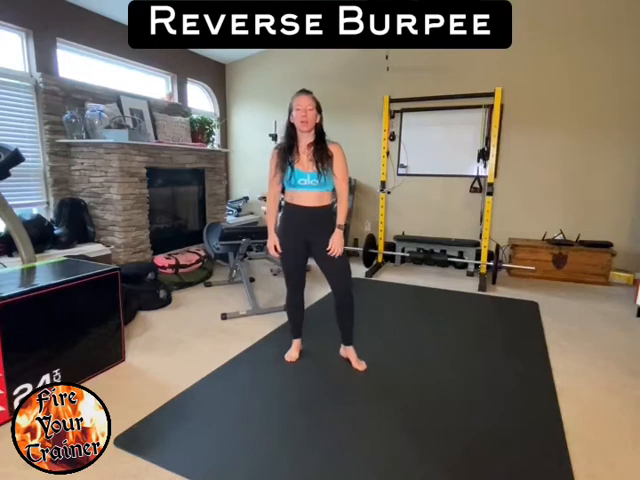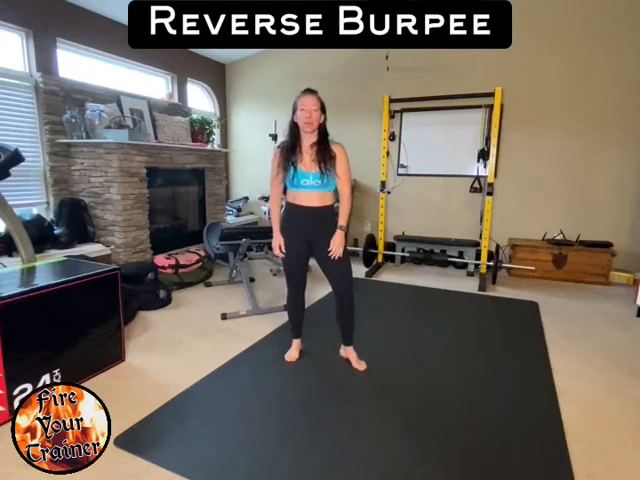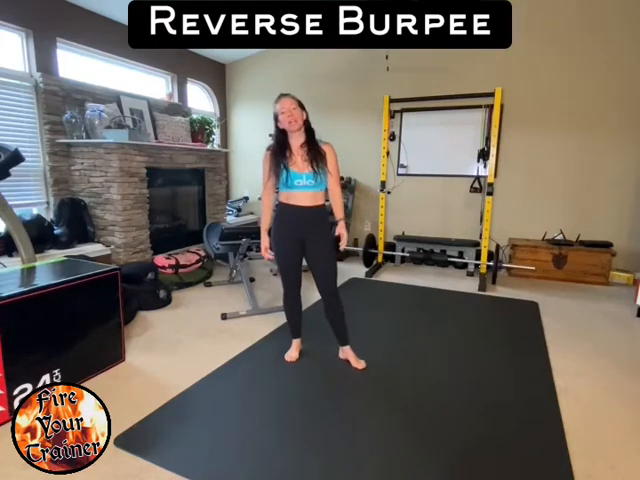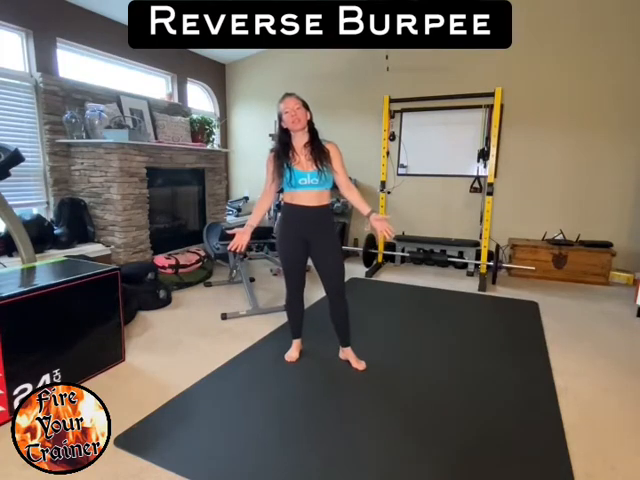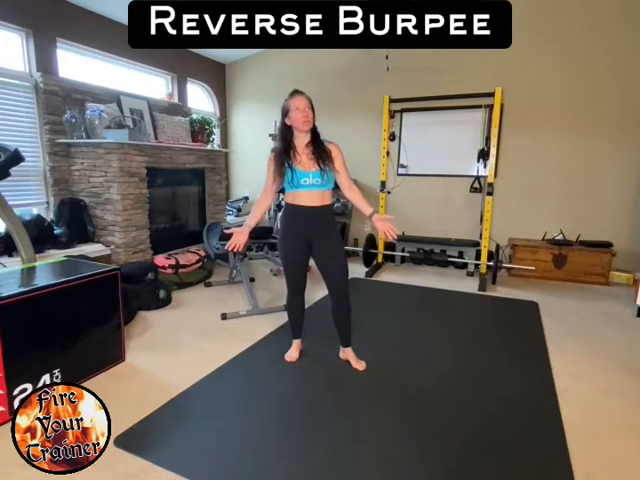
dt=0.7s
person 1, frame 1
left shoulder: (332, 151)
right shoulder: (281, 153)
left elbow: (343, 193)
right elbow: (273, 194)
left wrist: (339, 230)
right wrist: (271, 232)
left hip: (323, 222)
right hip: (292, 223)
left knee: (343, 287)
right knee: (294, 287)
left ankle: (347, 347)
right ankle: (296, 342)
person 1, frame 2
left shoulder: (335, 151)
right shoulder: (283, 152)
left elbow: (345, 194)
right elbow: (276, 194)
left wrist: (341, 231)
right wrist: (276, 232)
left hip: (325, 222)
right hip: (293, 223)
left knee: (344, 287)
right knee: (295, 287)
left ankle: (347, 347)
right ankle: (296, 342)
person 1, frame 3
left shoulder: (324, 150)
right shoulder: (273, 155)
left elbow: (334, 189)
right elbow: (268, 195)
left wrist: (341, 221)
right wrist: (264, 232)
left hip: (318, 222)
right hip: (286, 223)
left knee: (329, 288)
right knee: (291, 287)
left ankle: (345, 347)
right ankle: (296, 342)
person 1, frame 4
left shoulder: (328, 149)
right shoulder: (277, 155)
left elbow: (346, 186)
right elbow: (268, 195)
left wrist: (371, 215)
right wrist: (248, 227)
left hip: (322, 223)
right hip: (291, 223)
left knee: (336, 289)
right knee: (294, 287)
left ankle: (346, 348)
right ankle: (296, 343)
person 1, frame 5
left shoulder: (330, 150)
right shoulder: (279, 155)
left elbow: (348, 187)
right elbow: (268, 195)
left wrist: (373, 215)
right wrist: (246, 227)
left hip: (325, 224)
right hip: (293, 224)
left knee: (340, 289)
right knee: (295, 288)
left ankle: (346, 349)
right ankle: (296, 343)
